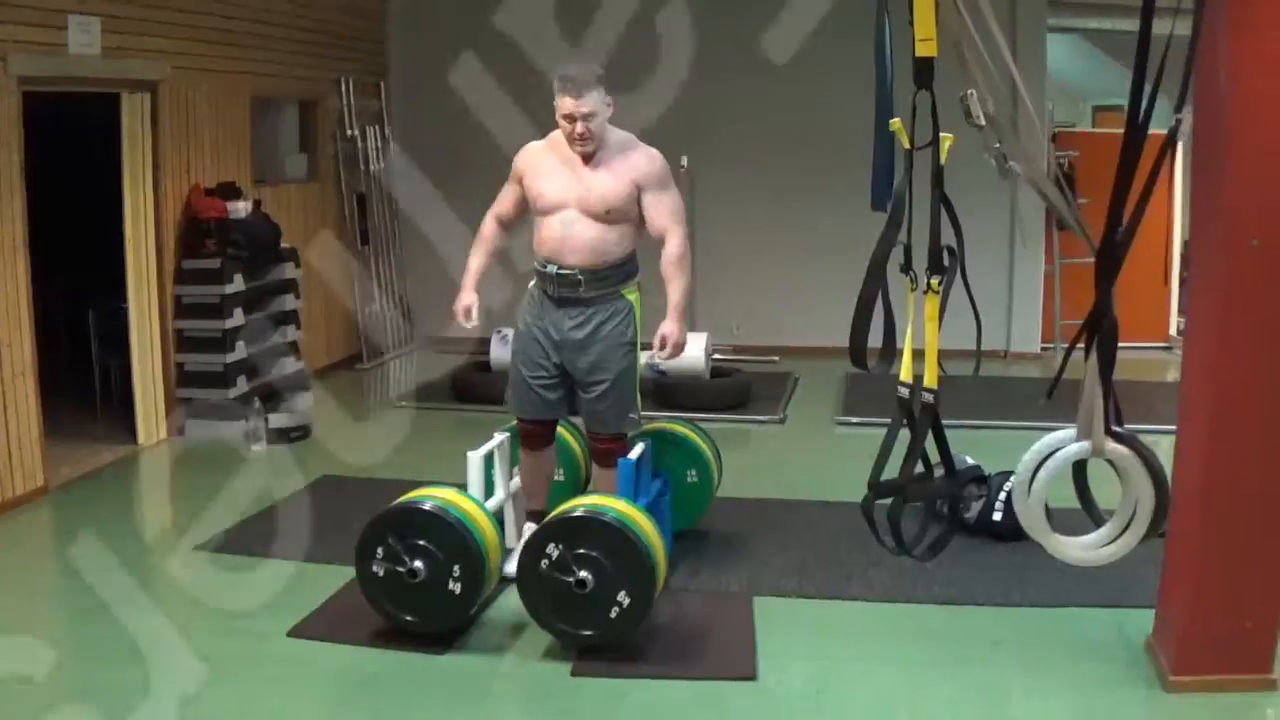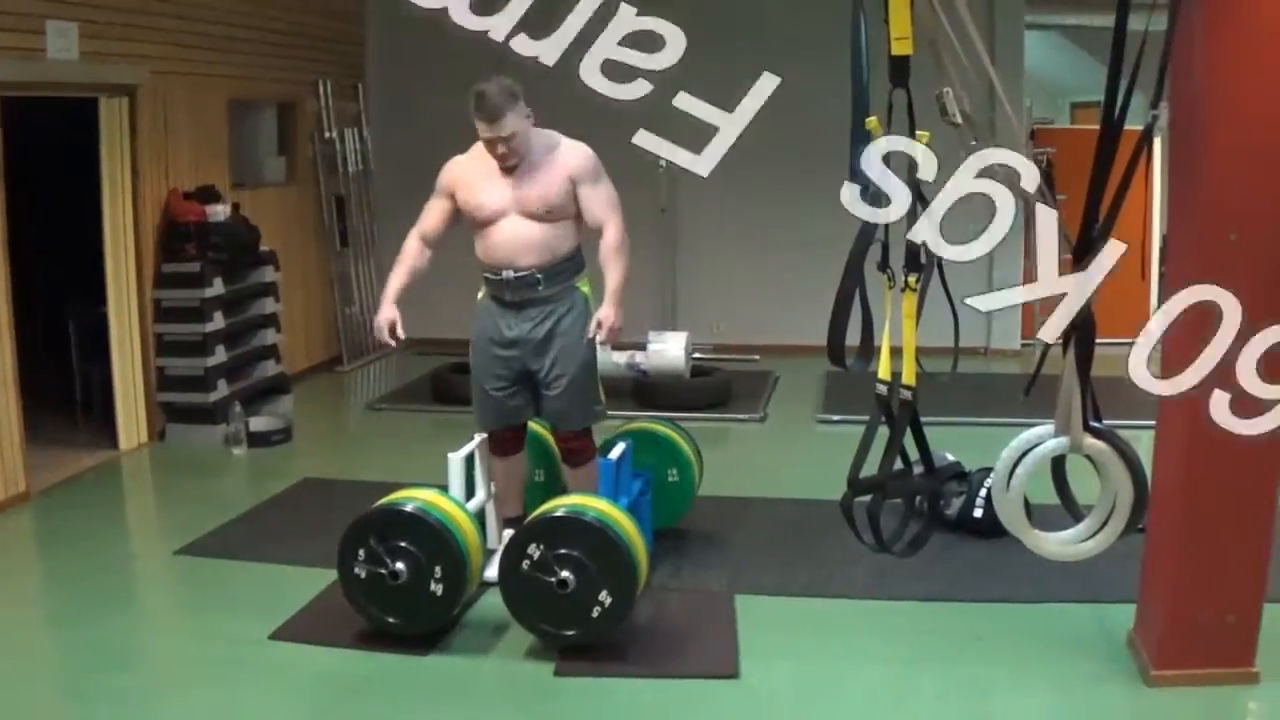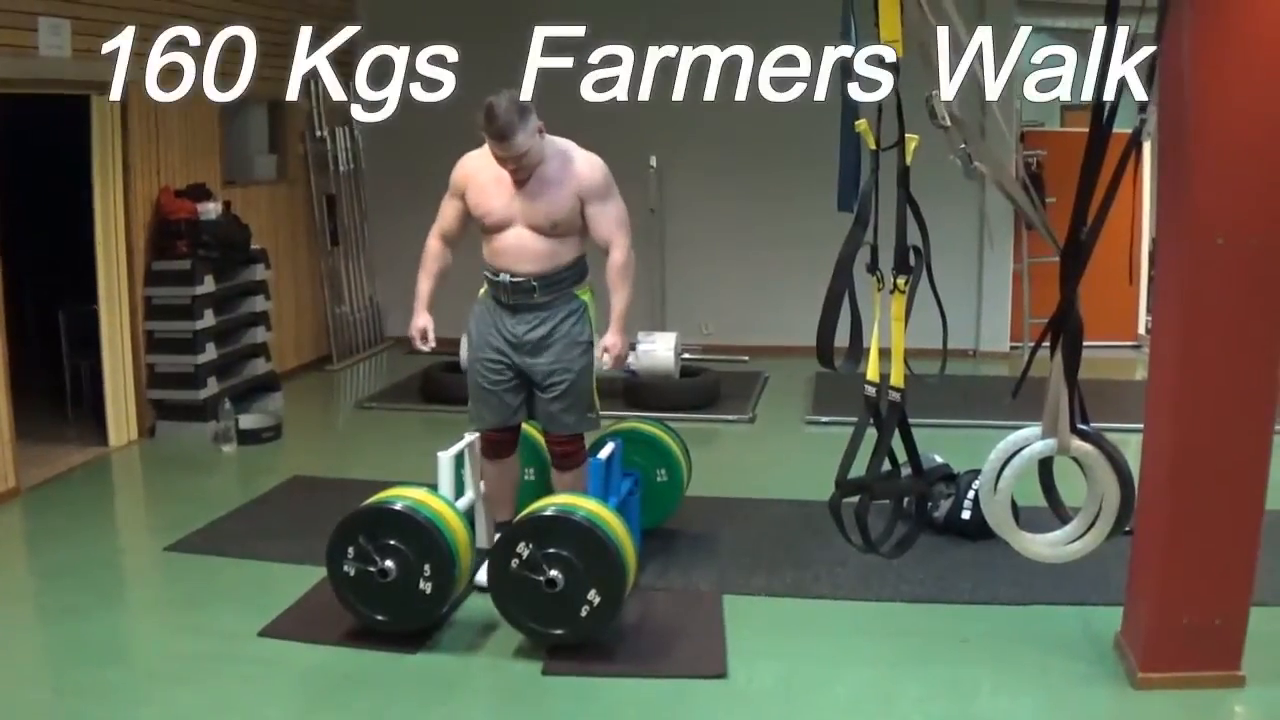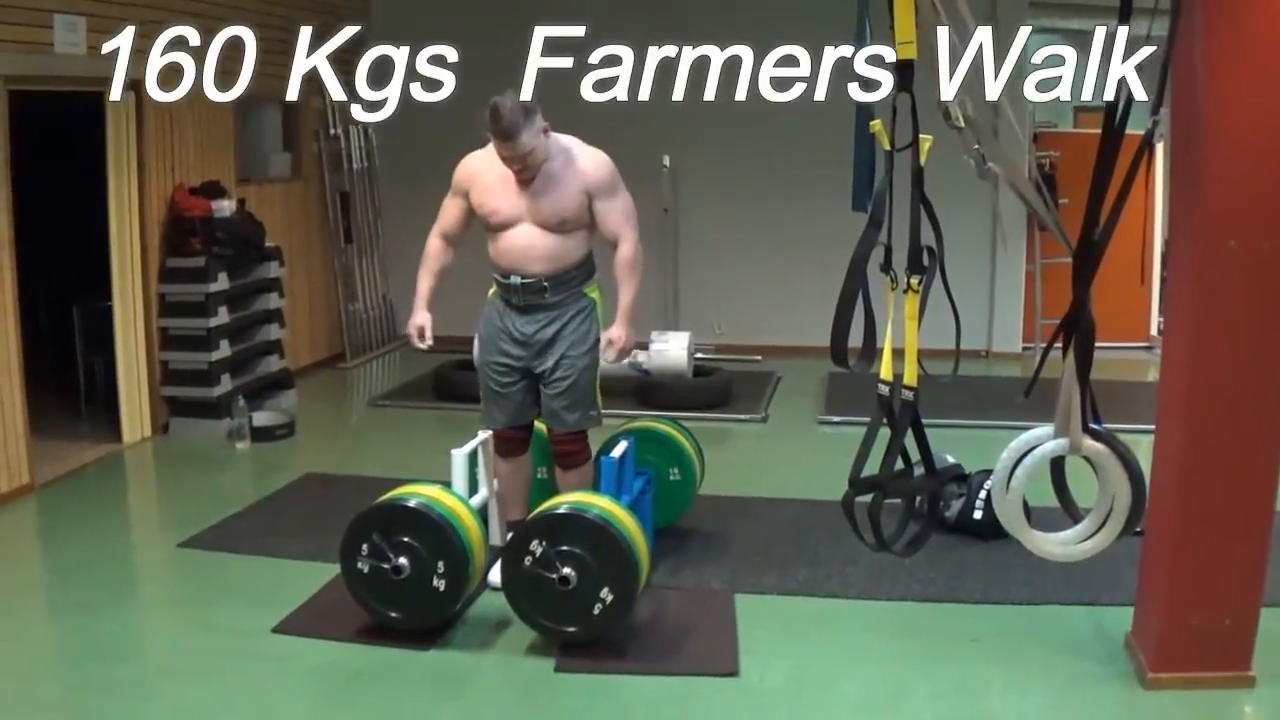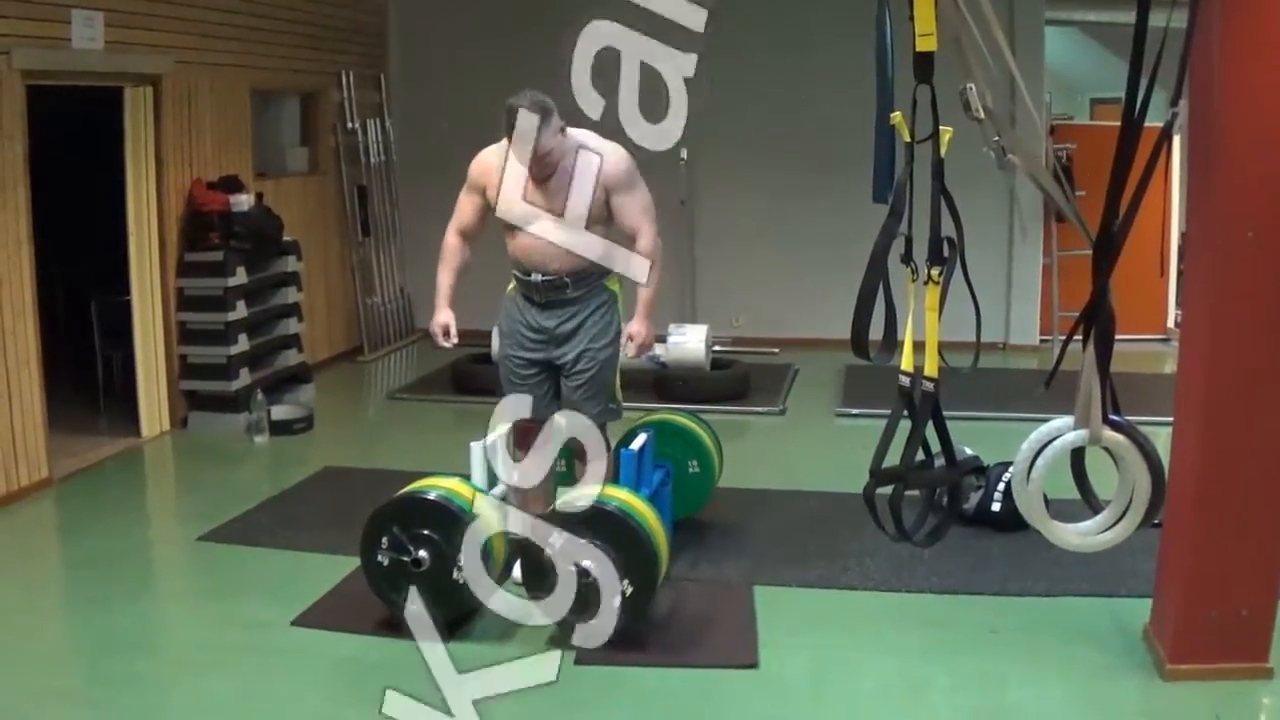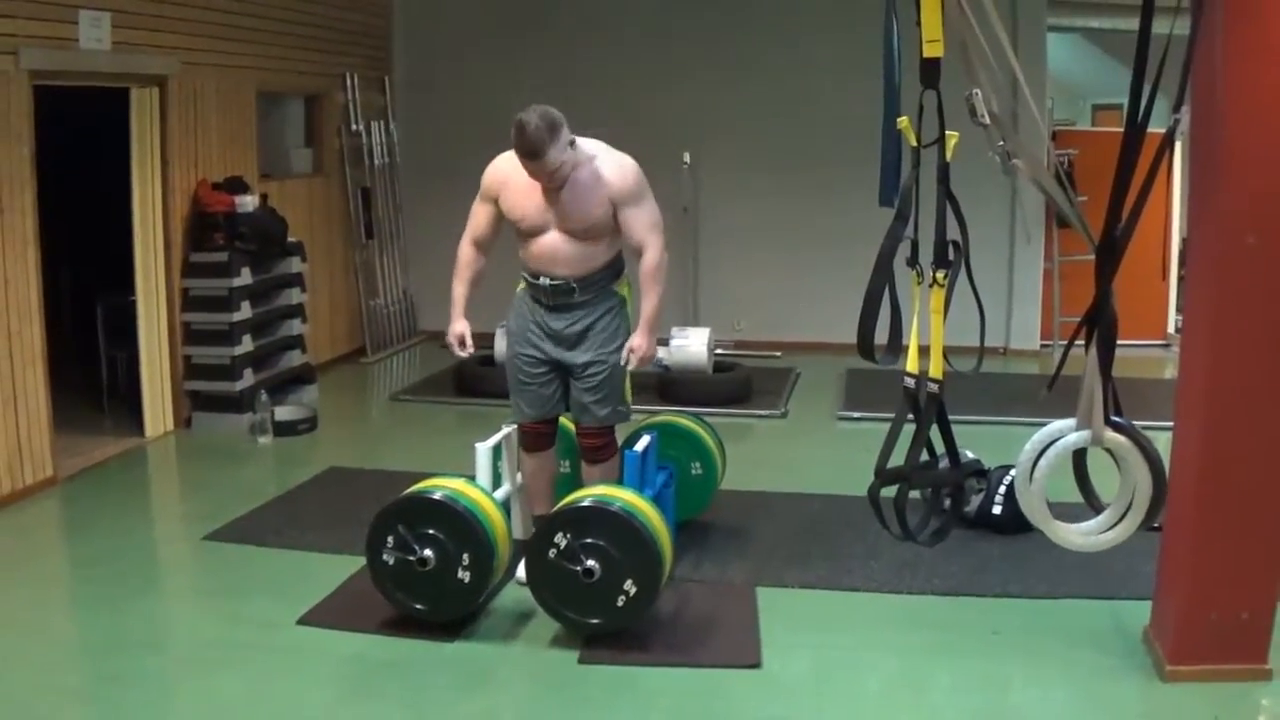
dt=0.7s
person 1, frame 1
left shoulder: (643, 162)
right shoulder: (532, 158)
left elbow: (673, 239)
right elbow: (497, 220)
left wrist: (675, 314)
right wrist: (469, 284)
left hip: (606, 307)
right hip: (542, 303)
left knee: (607, 433)
right knee: (532, 424)
right ankle: (534, 529)
person 1, frame 2
left shoulder: (574, 158)
right shoulder: (459, 172)
left elbow: (611, 229)
right elbow: (422, 239)
left wrist: (612, 300)
right wrist: (390, 299)
left hip: (560, 304)
right hip: (496, 309)
left knee: (572, 431)
right knee: (503, 431)
right ankle: (511, 535)
person 1, frame 3
left shoulder: (585, 171)
right shoulder: (469, 171)
left elbow: (618, 249)
right elbow: (441, 239)
left wrist: (616, 326)
right wrist: (422, 306)
left hip: (560, 311)
right hip: (494, 311)
left knee: (564, 437)
right knee: (495, 434)
person 1, frame 4
left shoulder: (591, 167)
right shoulder: (473, 170)
left elbow: (627, 242)
right elbow: (442, 238)
left wrist: (624, 317)
right wrist: (421, 303)
left hip: (569, 309)
right hip: (504, 310)
left knee: (567, 434)
right knee: (508, 433)
right ankle: (516, 541)
person 1, frame 5
left shoulder: (607, 161)
right shoulder: (488, 165)
left elbow: (645, 236)
right elbow: (458, 234)
left wrist: (643, 313)
right wrist: (443, 302)
left hip: (588, 303)
right hip: (524, 305)
left knee: (588, 427)
right knee: (528, 426)
person 1, frame 6
left shoulder: (617, 172)
right shoulder: (500, 174)
left elbow: (652, 250)
right elbow: (473, 244)
left wrist: (646, 327)
right wrist: (458, 312)
left hip: (597, 308)
right hip: (533, 308)
left knee: (595, 432)
right knee: (533, 428)
